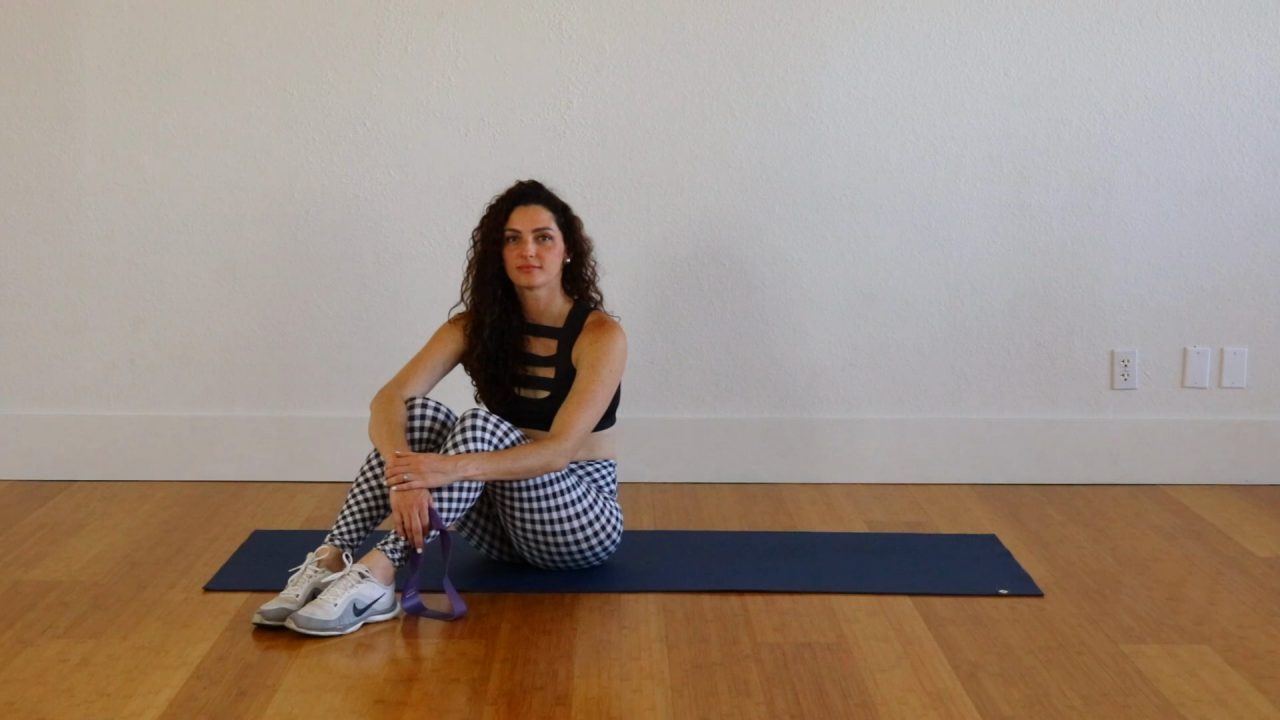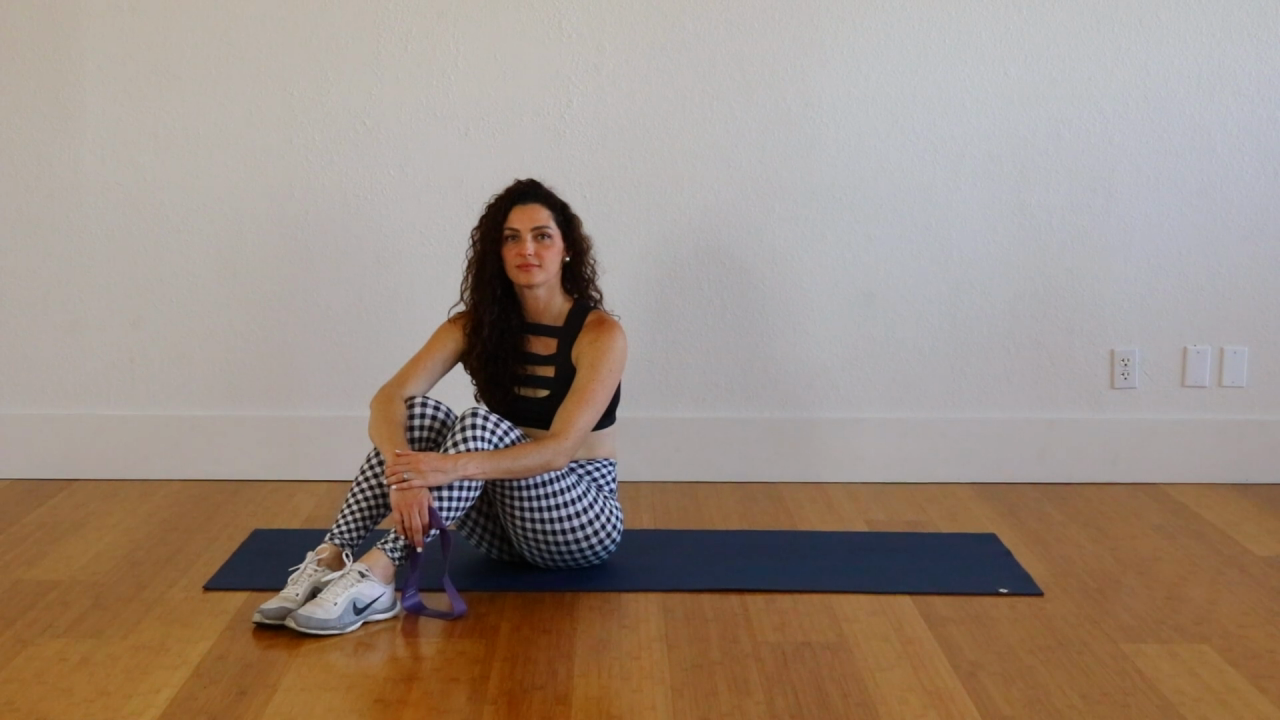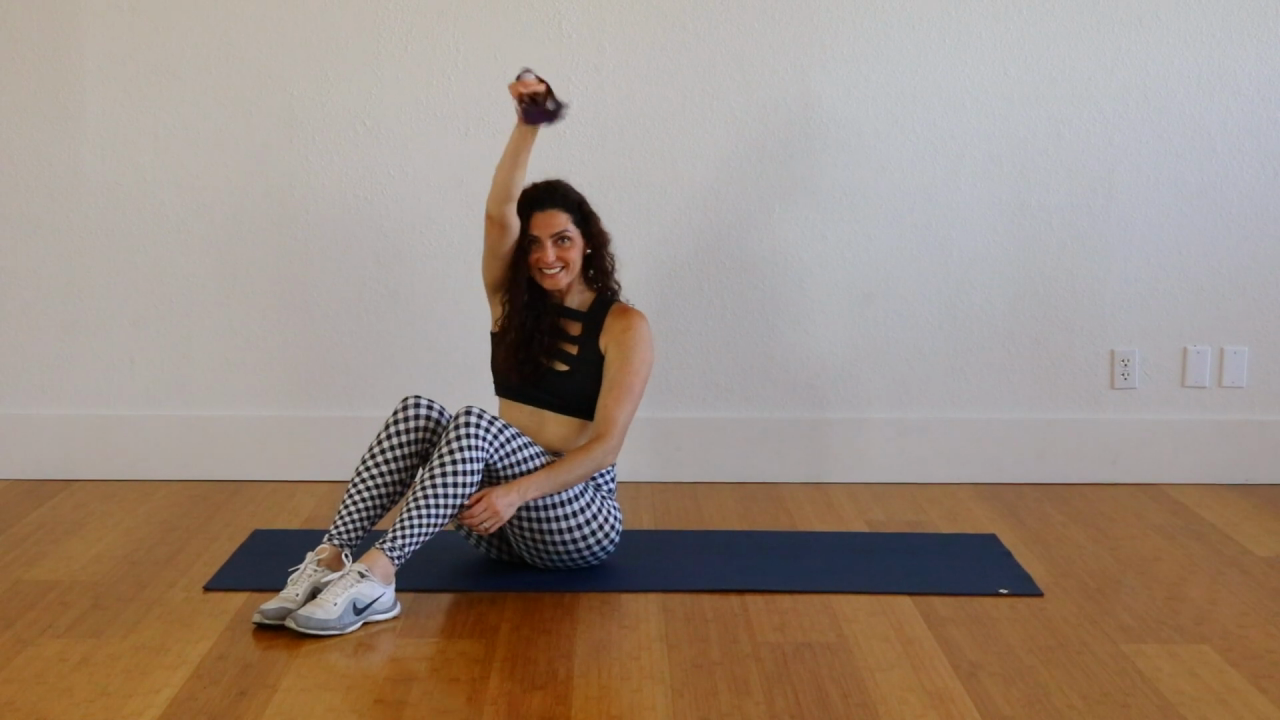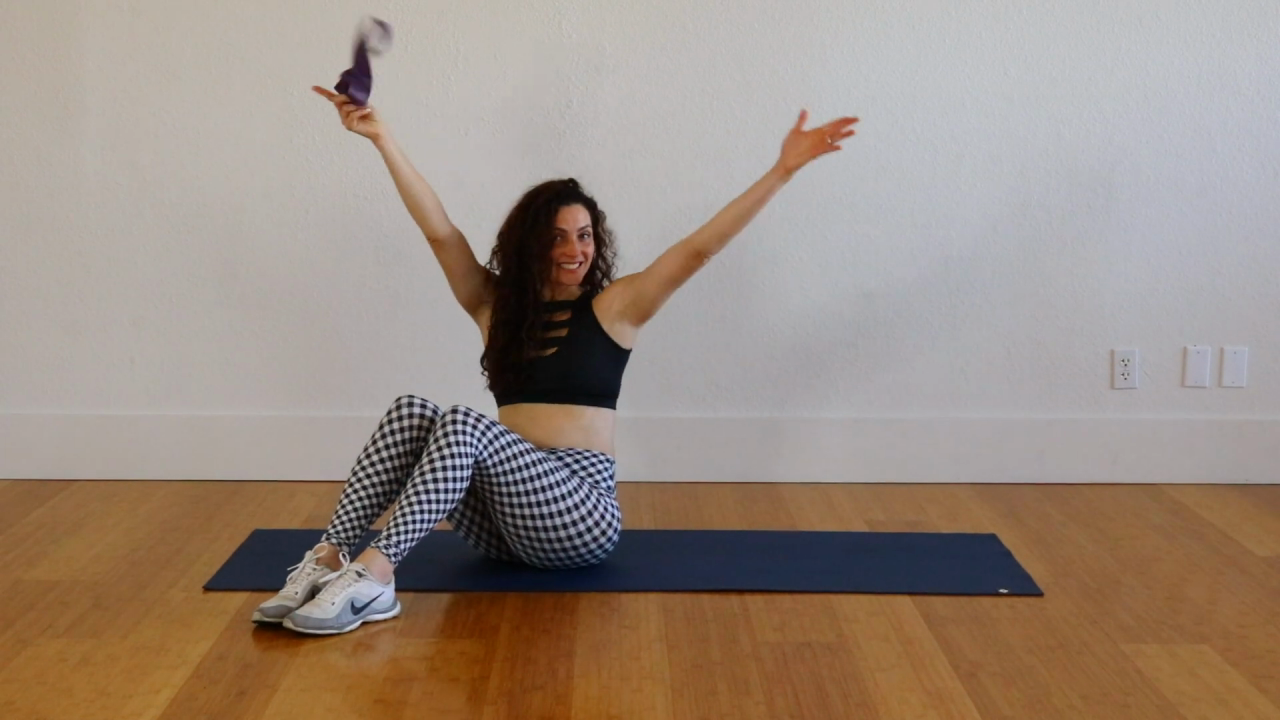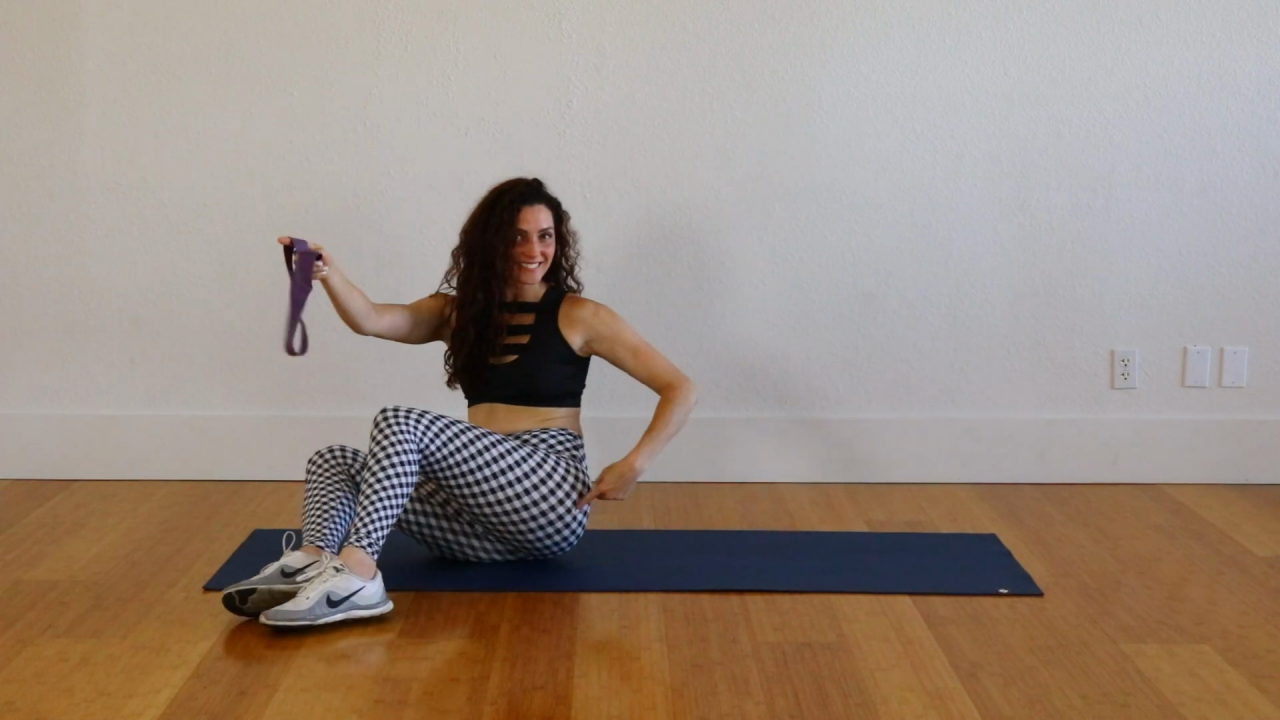
dt=1s
person 1, frame 1
left shoulder: (601, 335)
right shoulder: (476, 325)
left elbow: (559, 451)
right elbow: (389, 399)
left wrist: (454, 468)
right wrist: (404, 475)
left hip: (582, 521)
right hip: (504, 521)
left knee: (482, 426)
right knee: (419, 411)
left ankle: (377, 573)
right ankle: (332, 557)
person 1, frame 2
left shoulder: (600, 334)
right shoulder: (475, 325)
left elbow: (559, 450)
right elbow: (388, 399)
left wrist: (454, 466)
right wrist: (402, 472)
left hip: (582, 520)
right hip: (504, 517)
left knee: (482, 424)
right knee: (420, 411)
left ankle: (377, 573)
right ankle: (331, 557)
person 1, frame 3
left shoulder: (624, 326)
right shoulder: (511, 301)
left elbow: (606, 445)
right elbow: (501, 214)
left wrist: (518, 491)
right wrist: (527, 123)
left hip: (581, 521)
right hip: (505, 517)
left knee: (474, 426)
right knee: (417, 411)
left ankle: (378, 573)
right ankle: (331, 558)
person 1, frame 4
left shoulder: (612, 307)
right shoulder: (495, 304)
left elbow: (699, 247)
right elbow: (440, 231)
left wrist: (783, 168)
right wrist: (381, 139)
left hip: (581, 517)
right hip: (501, 517)
left knee: (460, 426)
right knee: (409, 412)
left ankle: (373, 572)
right ankle: (326, 560)
person 1, frame 5
left shoulder: (581, 316)
right shoulder: (456, 311)
left elbow: (680, 389)
right elbow: (367, 319)
left wrist: (634, 464)
right wrist: (328, 273)
left hip: (550, 500)
right hip: (485, 516)
left knee: (398, 424)
right knee: (333, 461)
left ankle: (356, 571)
right ankle: (312, 562)
